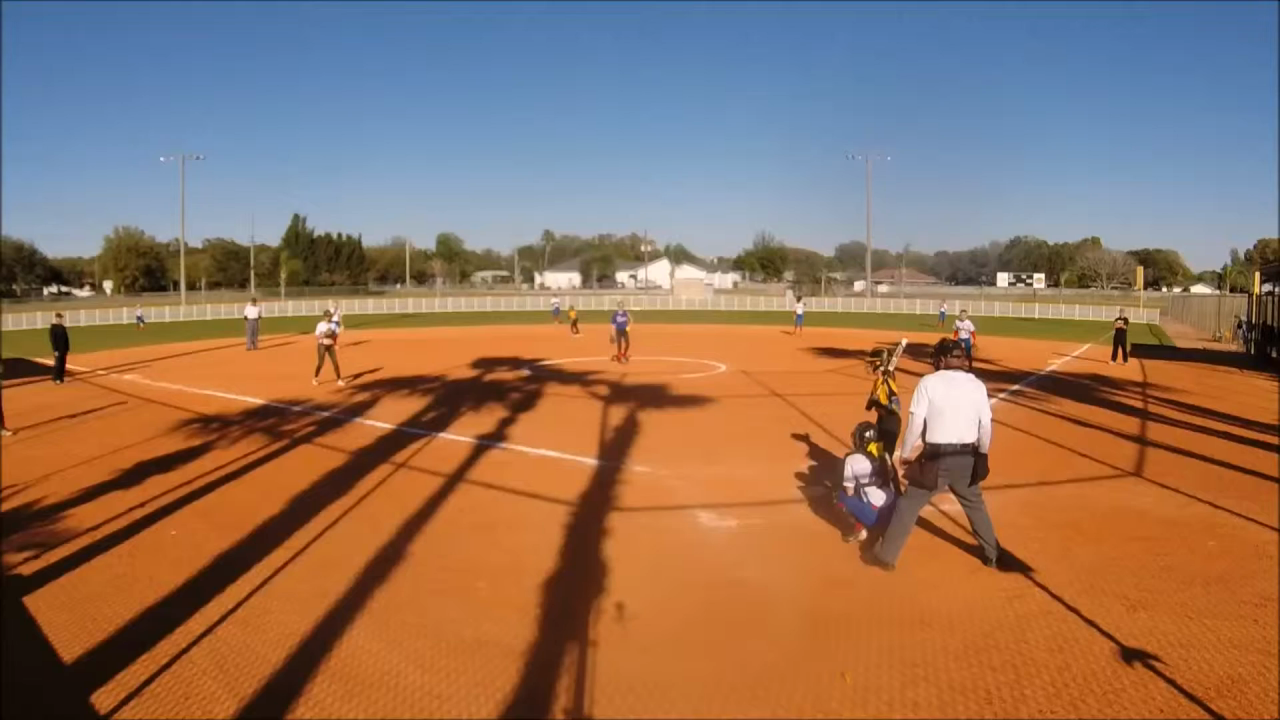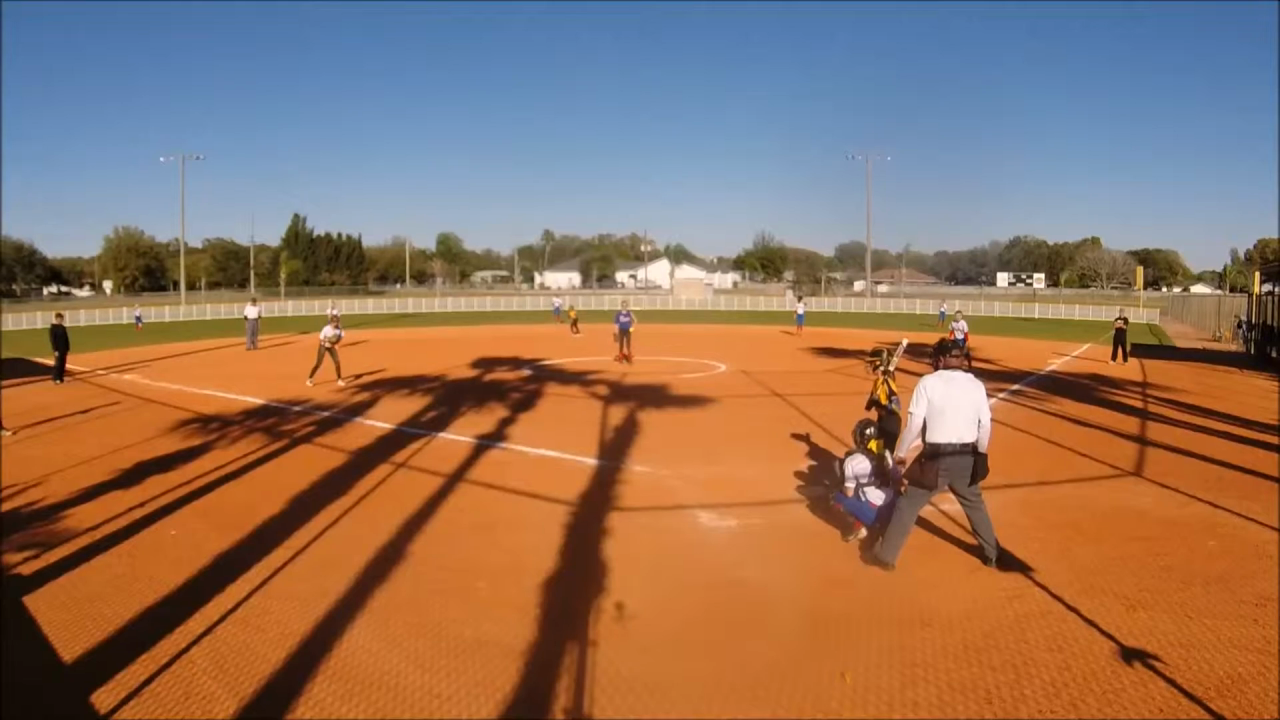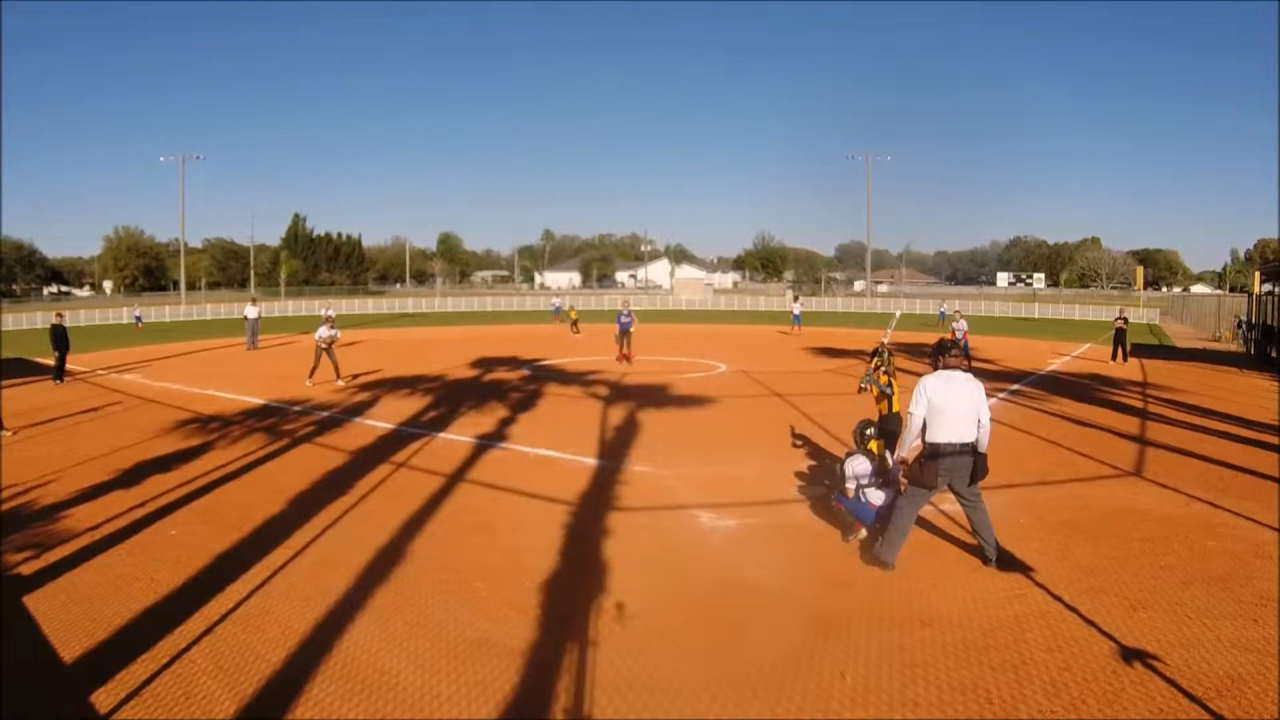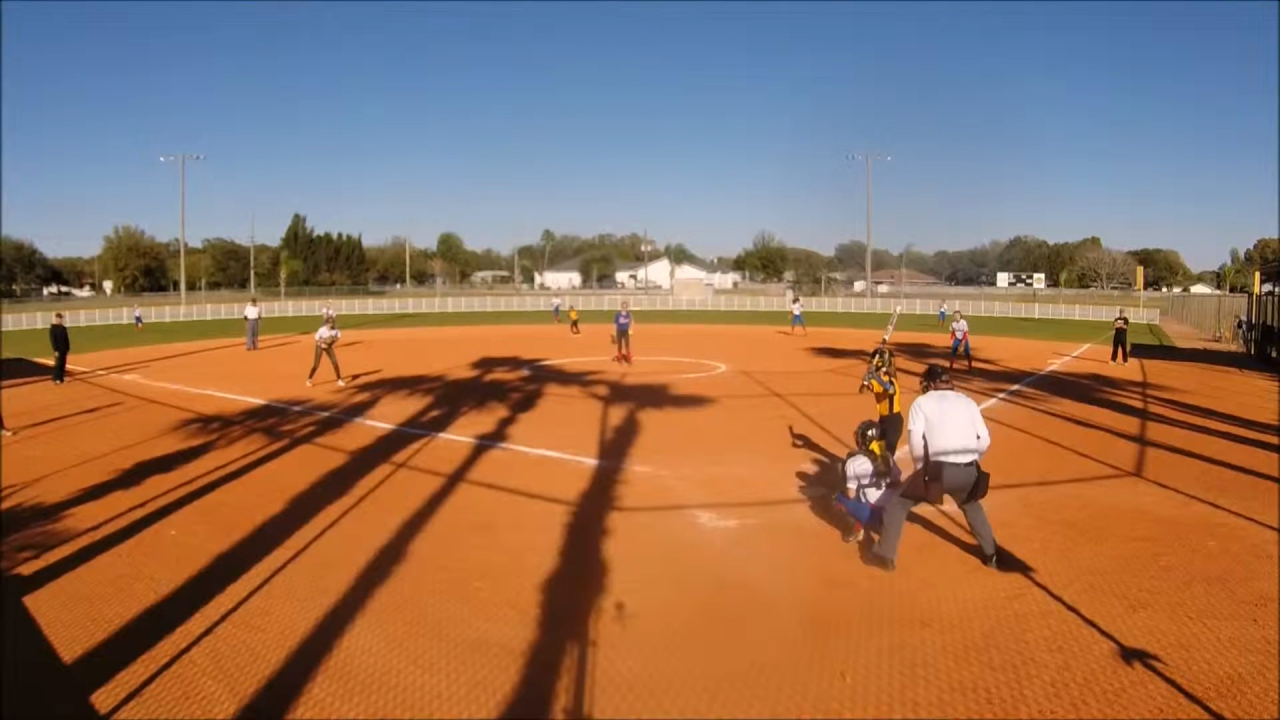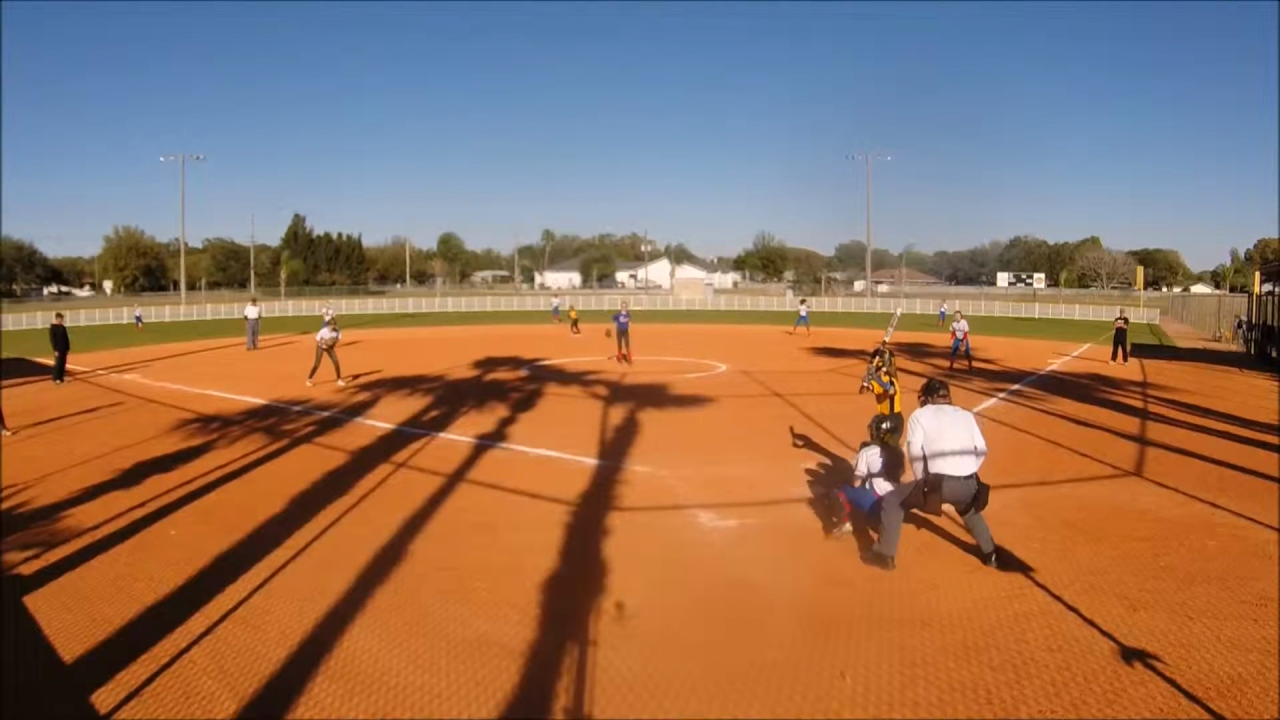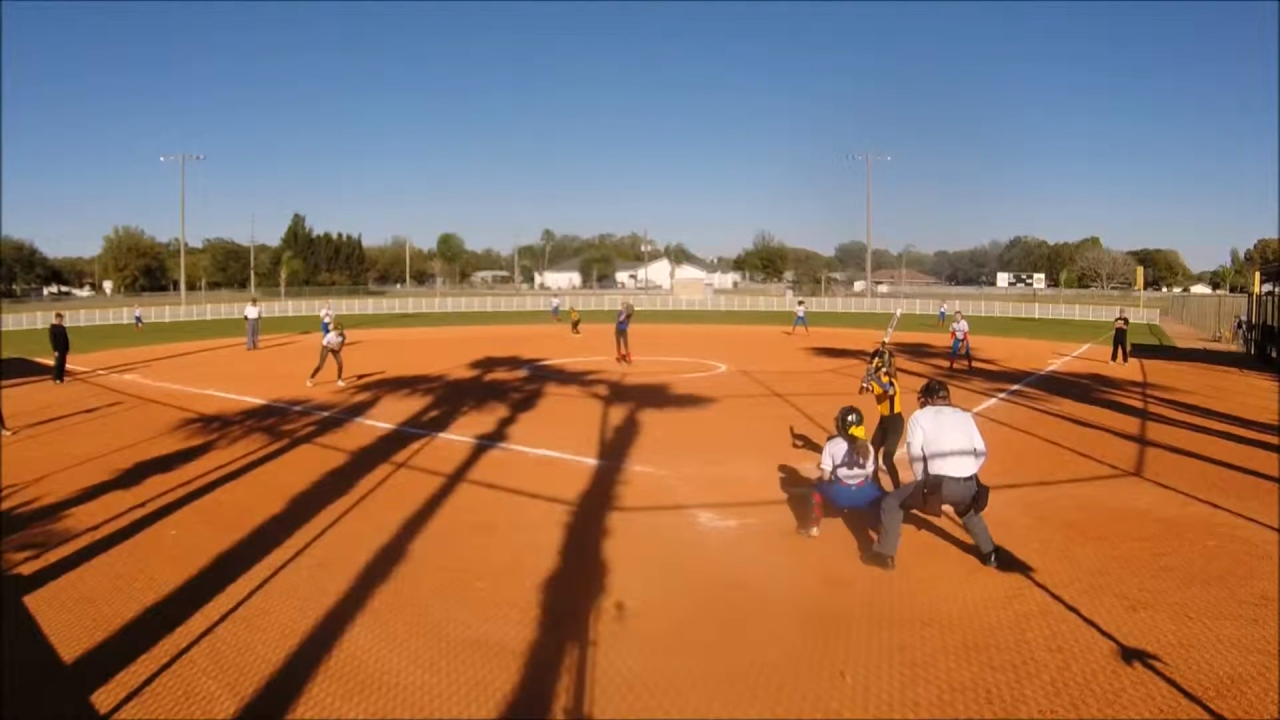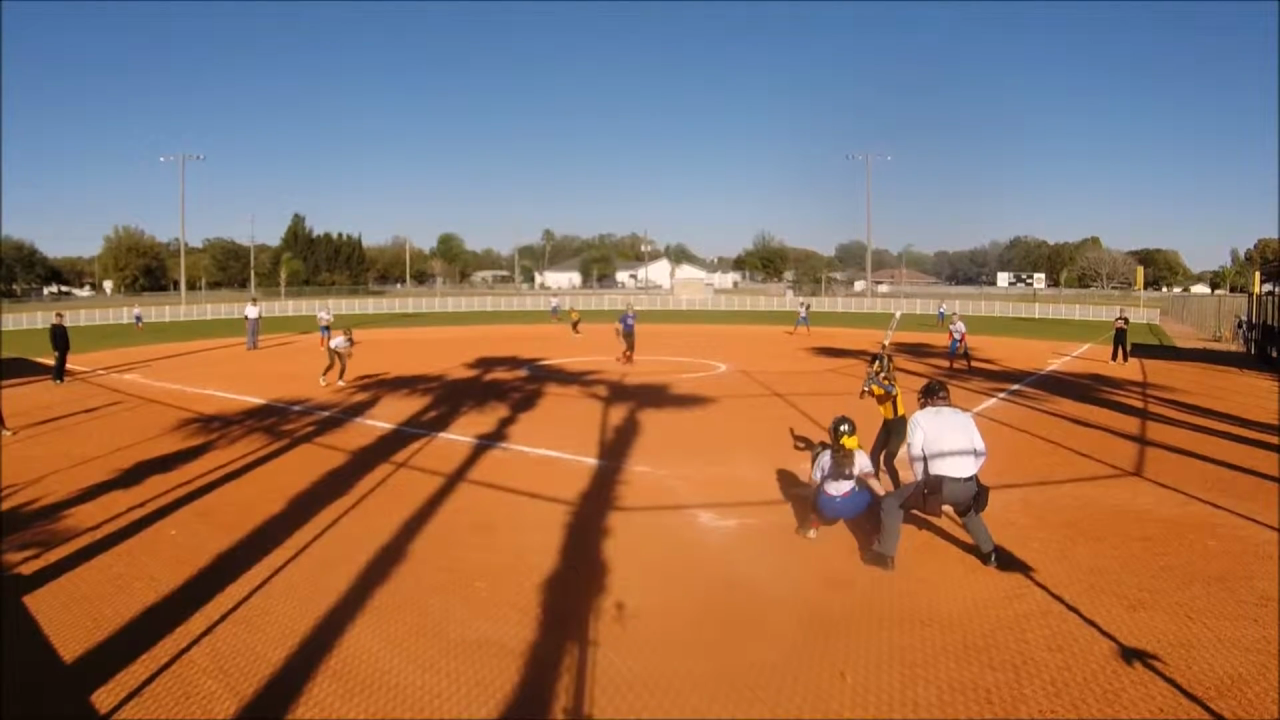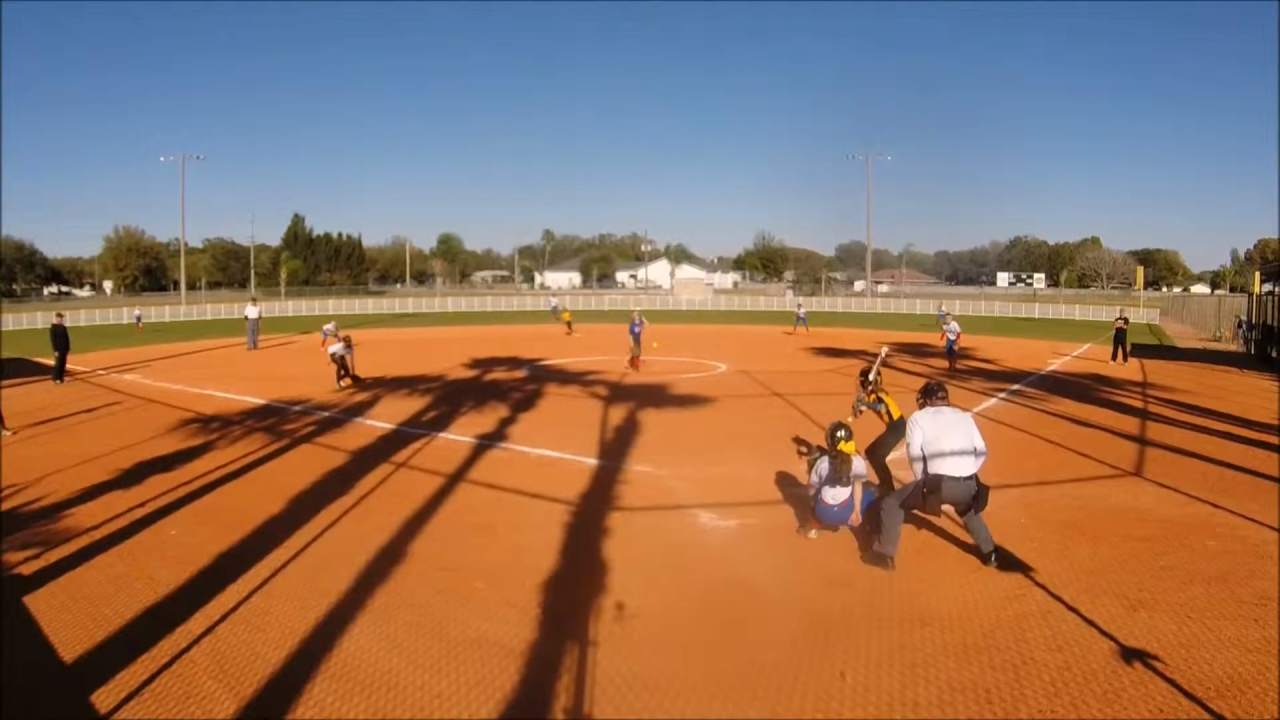
dt=0.5s
person 1, frame 1
left shoulder: (929, 382)
right shoulder: (977, 385)
left elbow: (916, 422)
right elbow: (986, 425)
left wrist: (905, 453)
right wrist: (981, 455)
left hip: (936, 456)
right hip: (967, 456)
left knee: (908, 505)
right knee: (975, 504)
left ankle: (885, 555)
right ankle: (993, 554)
person 1, frame 2
left shoulder: (929, 382)
right shoulder: (976, 385)
left elbow: (914, 422)
right elbow: (985, 424)
left wrist: (900, 452)
right wrist: (979, 455)
left hip: (936, 455)
right hip: (966, 456)
left knee: (908, 504)
right knee: (975, 504)
left ankle: (885, 555)
right ankle: (993, 554)
person 1, frame 3
left shoulder: (928, 382)
right shoulder: (975, 385)
left elbow: (914, 422)
right elbow: (985, 424)
left wrist: (902, 452)
right wrist: (979, 455)
left hip: (936, 455)
right hip: (966, 455)
left knee: (907, 505)
right knee: (974, 504)
left ankle: (884, 555)
right ankle: (992, 555)
person 1, frame 4
left shoulder: (923, 401)
right shoulder: (969, 402)
left elbow: (915, 439)
right elbow: (984, 440)
left wrist: (921, 468)
left hip: (939, 470)
right hip: (969, 472)
left knee: (895, 503)
right knee: (971, 505)
left ankle: (884, 555)
right ankle: (991, 555)
person 1, frame 5
left shoulder: (920, 415)
right shoulder: (966, 415)
left elbow: (915, 451)
right elbow: (982, 450)
left wrist: (921, 481)
left hip: (939, 483)
right hip: (969, 484)
left knee: (891, 501)
right knee: (969, 508)
left ankle: (884, 554)
right ankle: (990, 554)
person 1, frame 6
left shoulder: (920, 416)
right shoulder: (965, 416)
left elbow: (915, 453)
right elbow: (981, 452)
left wrist: (923, 481)
left hip: (939, 484)
right hip: (968, 486)
left knee: (891, 502)
right knee: (968, 510)
left ankle: (884, 554)
right ankle: (989, 554)
person 1, frame 7
left shoulder: (920, 417)
right shoulder: (965, 417)
left elbow: (915, 453)
right elbow: (981, 452)
left wrist: (923, 482)
left hip: (939, 484)
right hip: (969, 486)
left knee: (891, 503)
right knee: (967, 510)
left ankle: (884, 555)
right ankle: (990, 554)
person 1, frame 8
left shoulder: (918, 417)
right shoulder: (965, 416)
left elbow: (914, 453)
right elbow: (981, 451)
left wrist: (923, 481)
left hip: (938, 483)
right hip: (968, 485)
left knee: (891, 503)
right knee: (968, 509)
left ankle: (884, 555)
right ankle: (989, 554)
